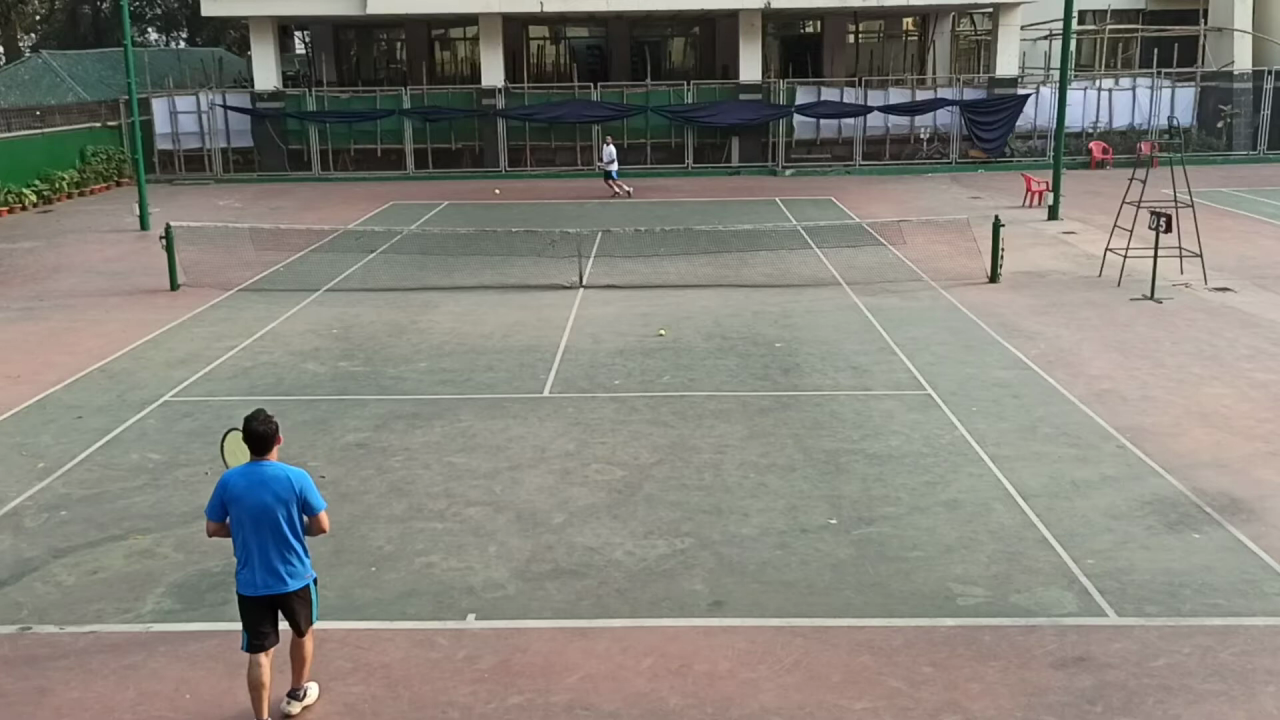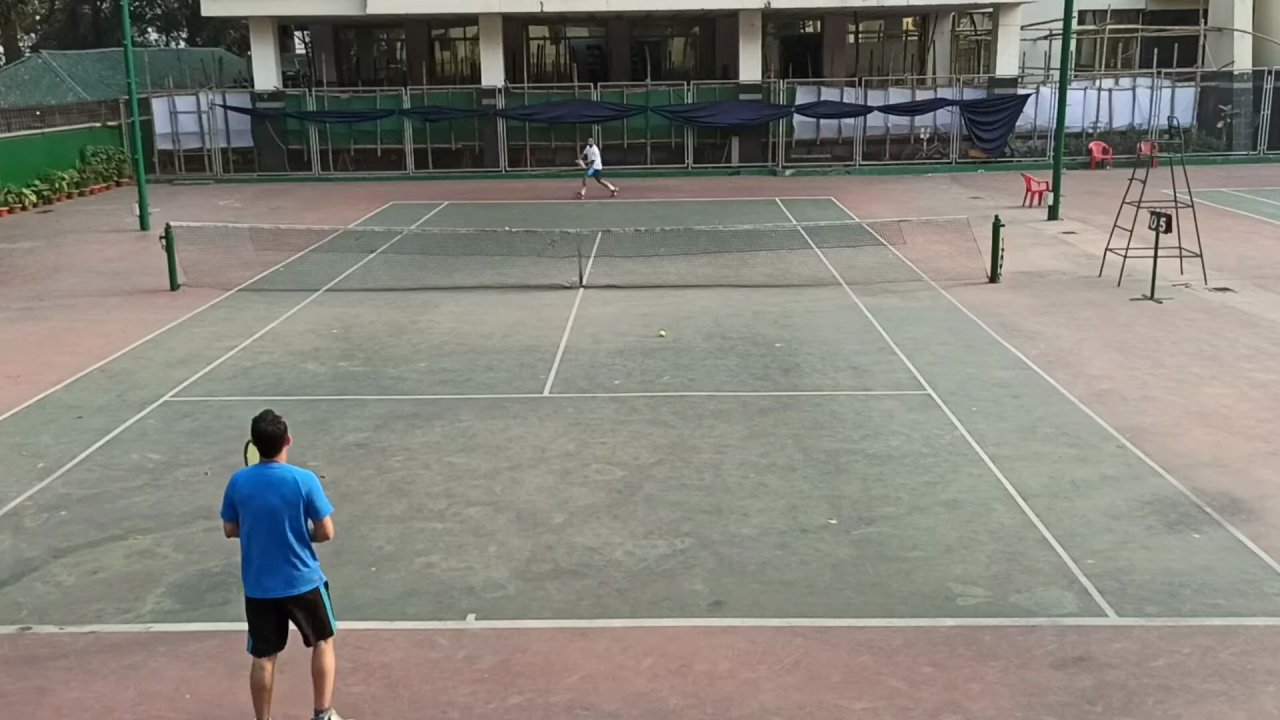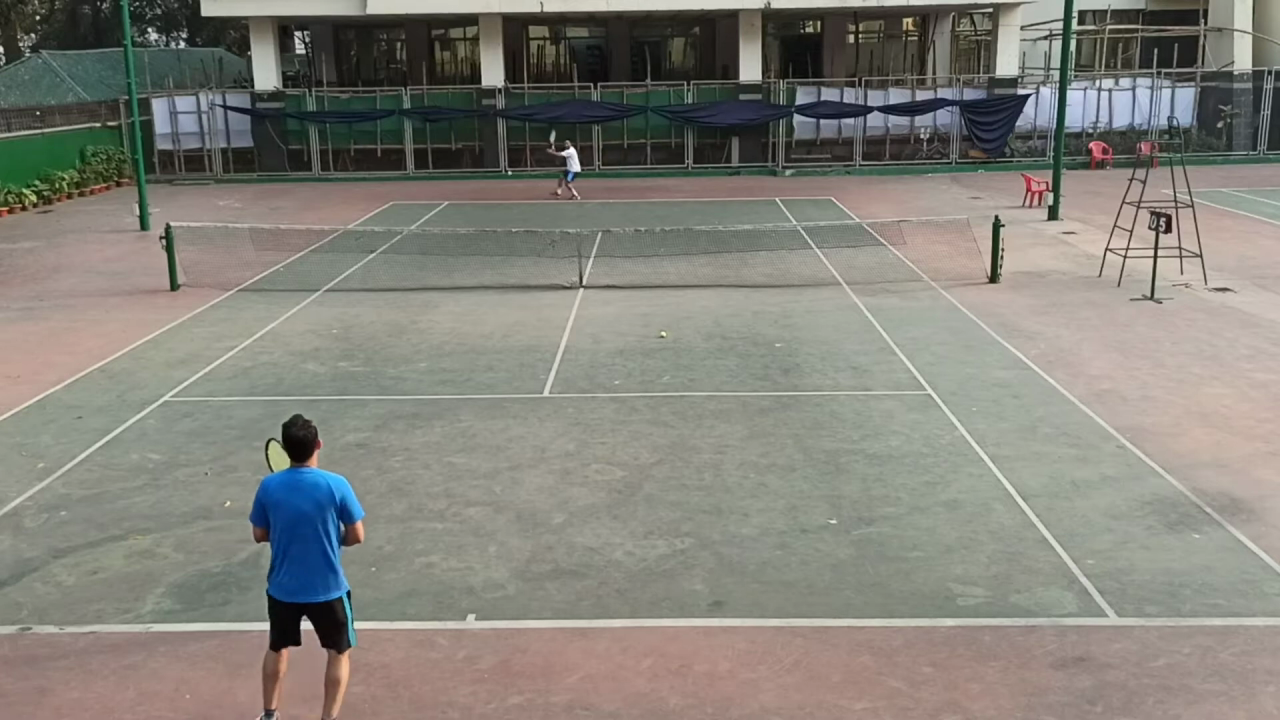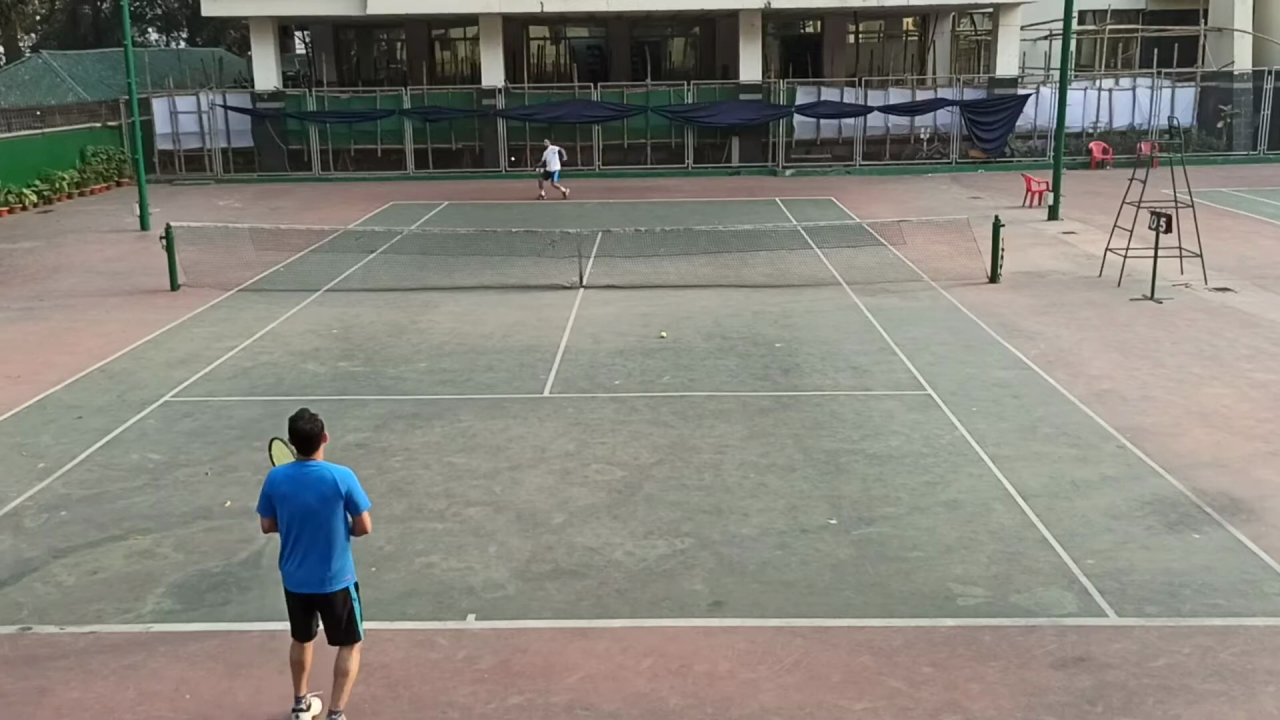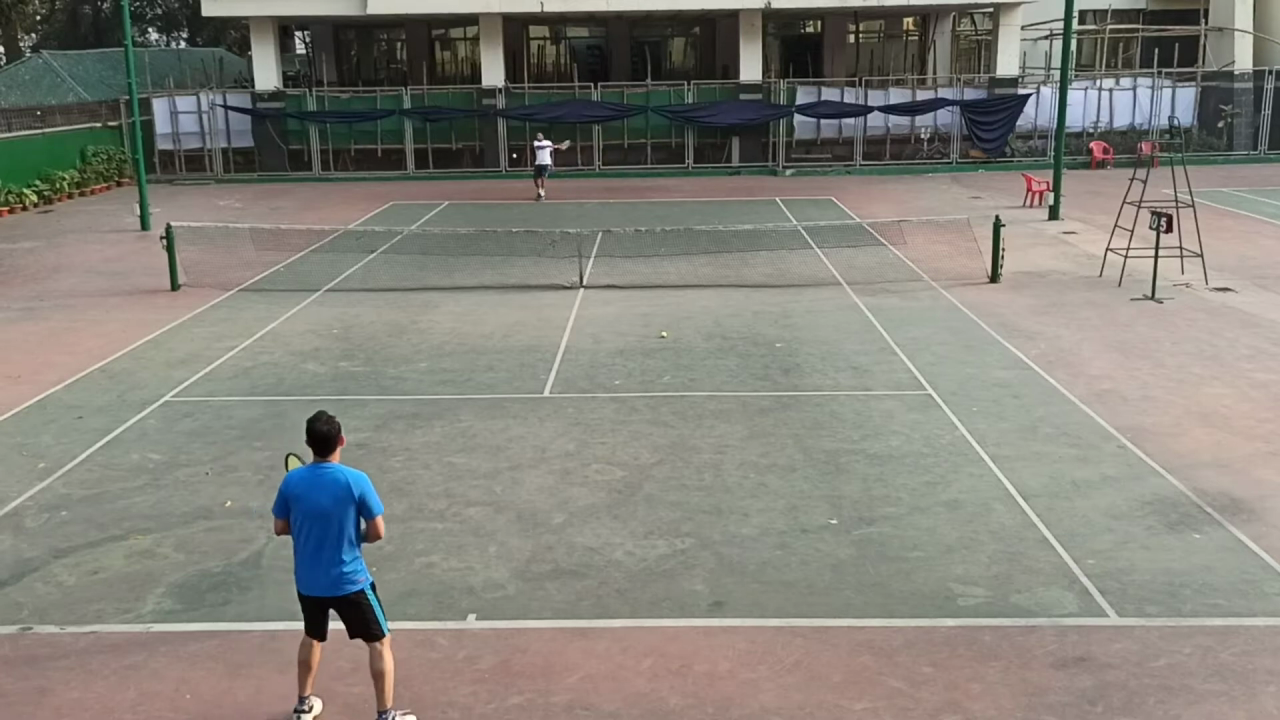
dt=0.3s
person 1, frame 1
left shoulder: (229, 481)
right shoulder: (296, 478)
left elbow: (213, 529)
right elbow: (322, 525)
left hip: (251, 584)
right hip: (295, 578)
left knee: (259, 653)
right knee: (303, 634)
right ankle: (297, 694)
person 1, frame 2
left shoulder: (238, 482)
right shoulder: (304, 480)
left elbow: (230, 530)
right elbow: (325, 533)
left hip: (258, 587)
right hip: (303, 581)
left knee: (264, 657)
right knee: (323, 642)
person 1, frame 3
left shoulder: (269, 486)
right shoulder: (336, 485)
left elbow: (259, 535)
right elbow: (356, 536)
left hip: (282, 589)
right hip: (328, 589)
left knee: (277, 649)
right knee: (339, 653)
person 1, frame 4
left shoulder: (276, 478)
right shoulder: (342, 477)
left elbow: (267, 525)
right elbow: (363, 526)
left hip: (295, 580)
right hip: (336, 580)
left knee: (301, 640)
right knee: (349, 647)
person 1, frame 5
left shoulder: (292, 480)
right shoulder: (356, 481)
left elbow: (280, 528)
right elbow: (377, 532)
left hip: (308, 582)
right hip: (349, 581)
left knee: (312, 637)
right knee: (380, 643)
